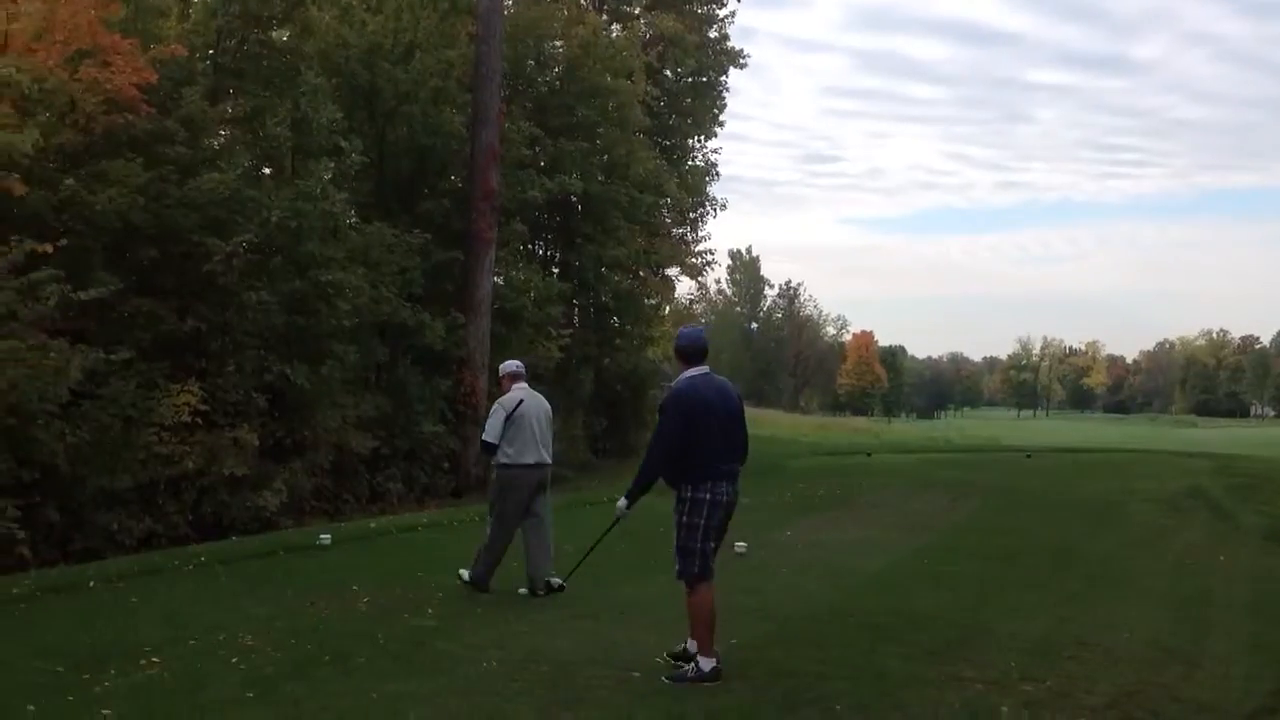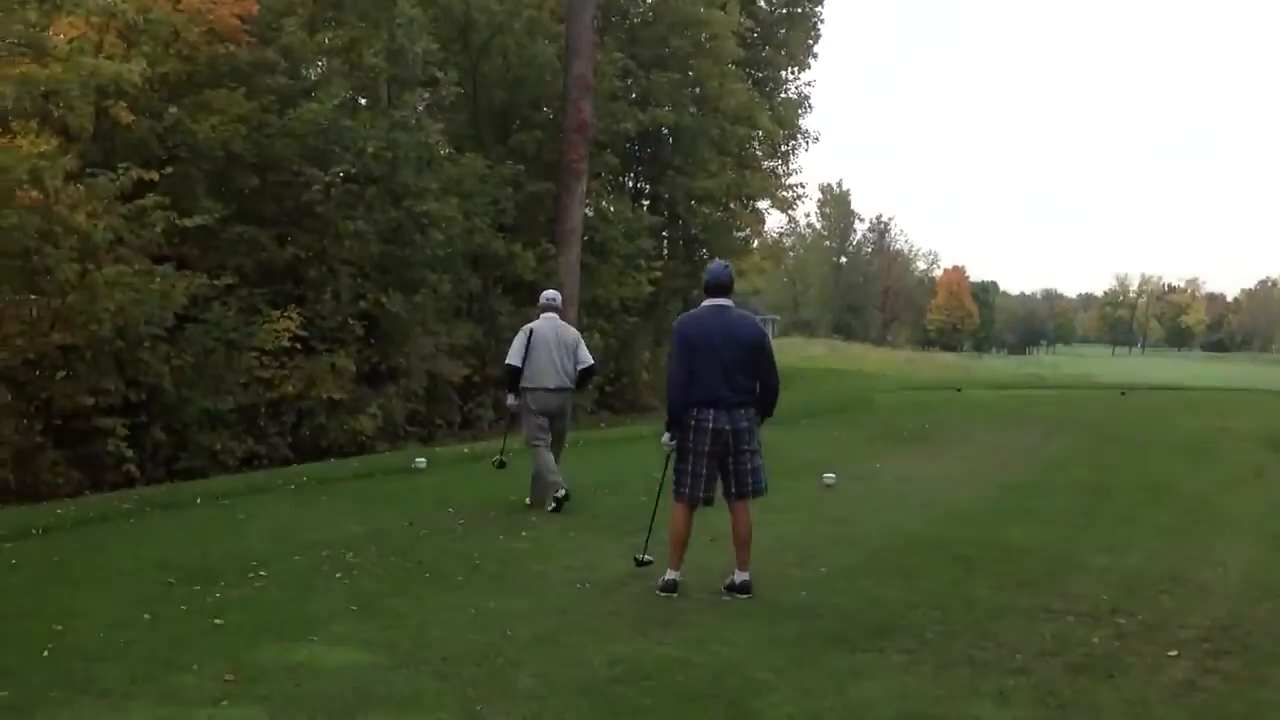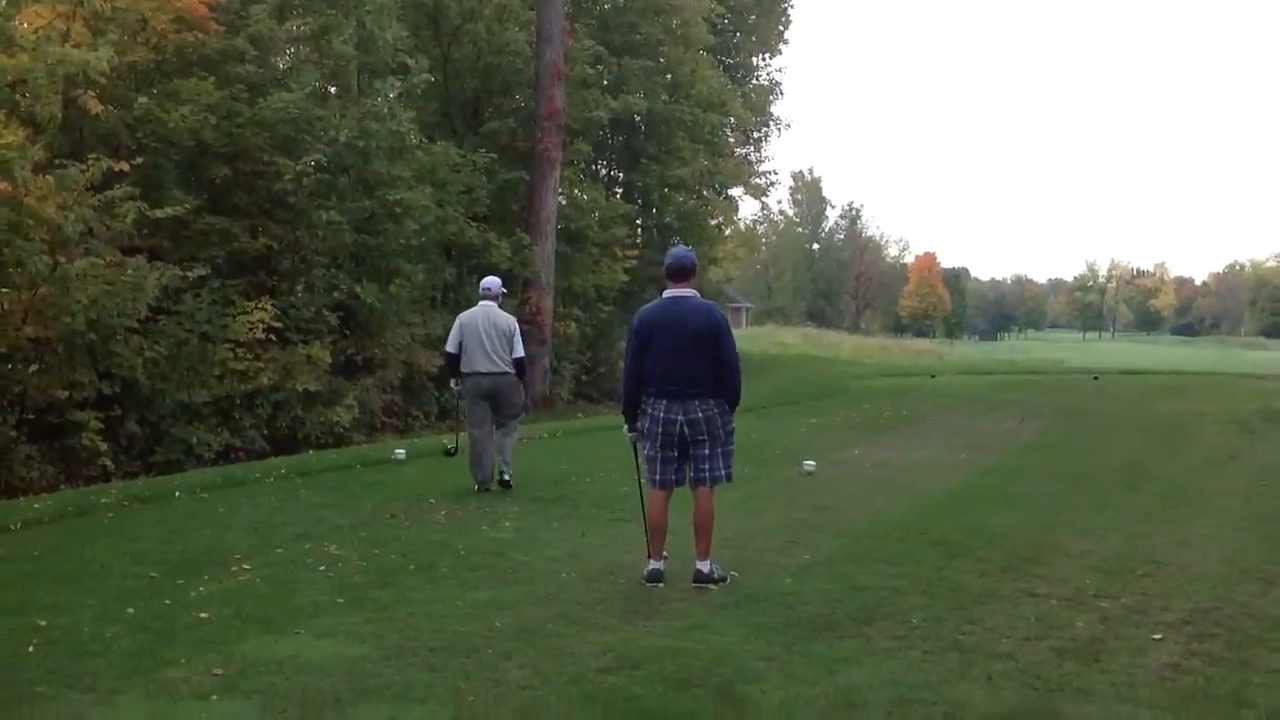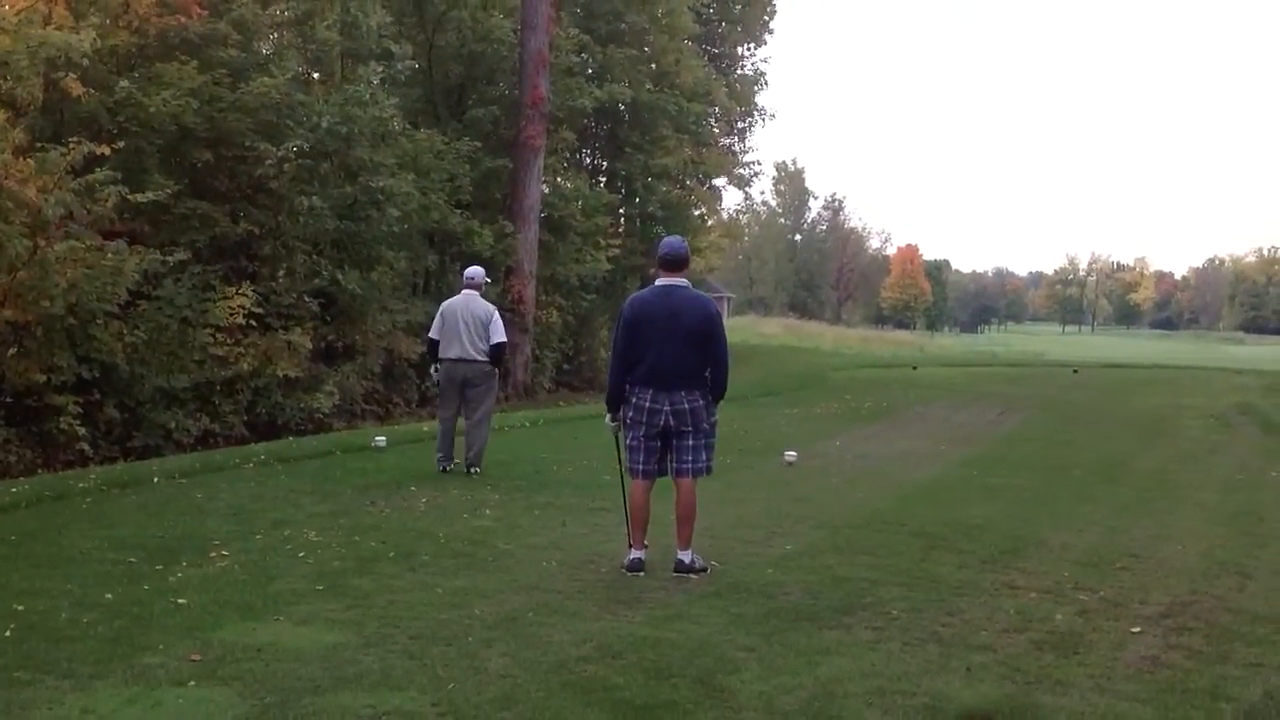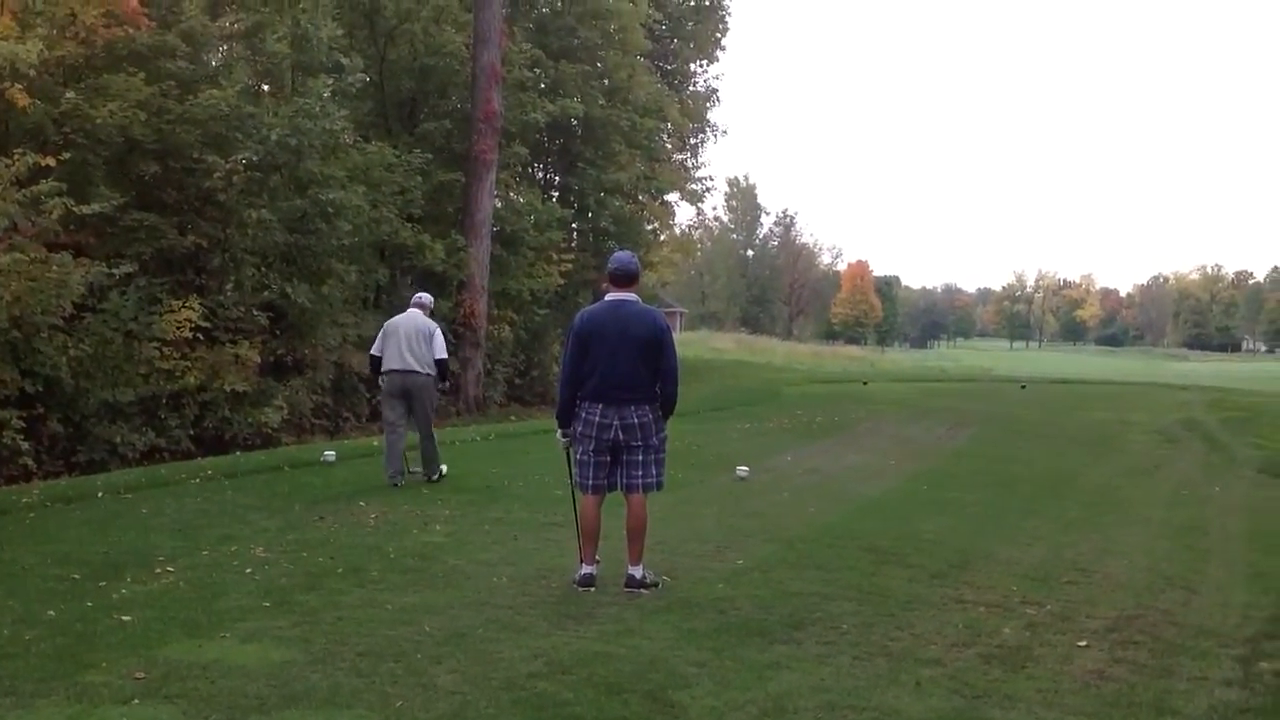
dt=1s
person 1, frame 1
left shoulder: (681, 395)
right shoulder: (728, 389)
left elbow: (660, 453)
right elbow: (741, 443)
left wrist: (631, 496)
left hip: (698, 492)
right hip: (726, 488)
left knee: (698, 576)
right knee: (696, 571)
left ankle: (707, 663)
right ankle: (694, 646)
person 1, frame 2
left shoulder: (687, 324)
right shoulder: (751, 325)
left elbow: (677, 379)
right elbow: (770, 380)
left wrist: (672, 426)
right wrist: (760, 416)
left hip: (699, 418)
right hip: (740, 418)
left knee: (685, 501)
right knee: (740, 501)
left ankle: (671, 575)
right ankle: (742, 577)
person 1, frame 3
left shoulder: (646, 316)
right shoulder: (711, 313)
left elbow: (632, 371)
right elbow: (730, 366)
left wrist: (630, 417)
right wrist: (729, 407)
left hip: (659, 410)
right hip: (705, 409)
left knee: (658, 489)
right knee: (704, 489)
left ankle: (655, 565)
right ankle: (703, 566)
person 1, frame 4
left shoulder: (636, 304)
right shoulder: (705, 306)
left elbow: (620, 359)
right elbow: (719, 360)
left wrist: (614, 406)
right wrist: (714, 399)
left hip: (643, 399)
right hip: (690, 400)
left knee: (641, 479)
right knee: (686, 480)
left ankle: (636, 554)
right ankle: (684, 557)
person 1, frame 5
left shoulder: (586, 318)
right shoulder: (655, 320)
left elbow: (570, 374)
right elbow: (669, 375)
left wrist: (564, 421)
right wrist: (663, 415)
left hip: (593, 414)
right hip: (640, 415)
left knee: (591, 494)
right knee: (636, 495)
left ankle: (587, 570)
right ankle: (635, 572)
person 2, frame 1
left shoulder: (505, 403)
right shoulder: (543, 402)
left elbow: (489, 444)
left wrist: (499, 454)
left hip: (512, 472)
right hip: (541, 470)
left knee: (500, 526)
right knee: (538, 526)
left ankle: (479, 577)
right ankle: (540, 582)
person 2, frame 2
left shoulder: (528, 330)
right shoulder: (572, 333)
left elbow: (513, 366)
right elbow: (588, 368)
left wrist: (512, 393)
right wrist: (572, 387)
left hip: (534, 396)
right hip: (563, 397)
left knee: (539, 444)
right knee: (553, 446)
left ankle: (556, 489)
right ankle: (540, 495)
person 2, frame 3
left shoulder: (464, 319)
right shoulder: (509, 320)
left elbow: (451, 353)
right elbow: (519, 358)
left wrist: (454, 377)
right wrist: (520, 381)
left hip: (474, 381)
right hip: (505, 381)
left knee: (479, 431)
right knee: (506, 428)
left ankle: (483, 481)
right ankle: (505, 472)
person 2, frame 4
left shoulder: (446, 306)
right shoulder: (489, 309)
left elbow: (433, 339)
right elbow: (499, 344)
left wrist: (434, 363)
right wrist: (494, 365)
left hip: (450, 367)
right hip: (480, 369)
left knee: (447, 415)
right knee: (477, 418)
left ankle: (444, 461)
right ankle: (473, 464)
person 2, frame 5
left shoulder: (390, 324)
right shoulder: (431, 326)
left elbow: (374, 355)
right elbow: (441, 359)
left wrist: (379, 375)
right wrist: (443, 379)
left hip: (393, 379)
right hip: (422, 380)
left knee: (393, 428)
right knee: (425, 428)
left ankle: (395, 477)
right ankle: (432, 471)
